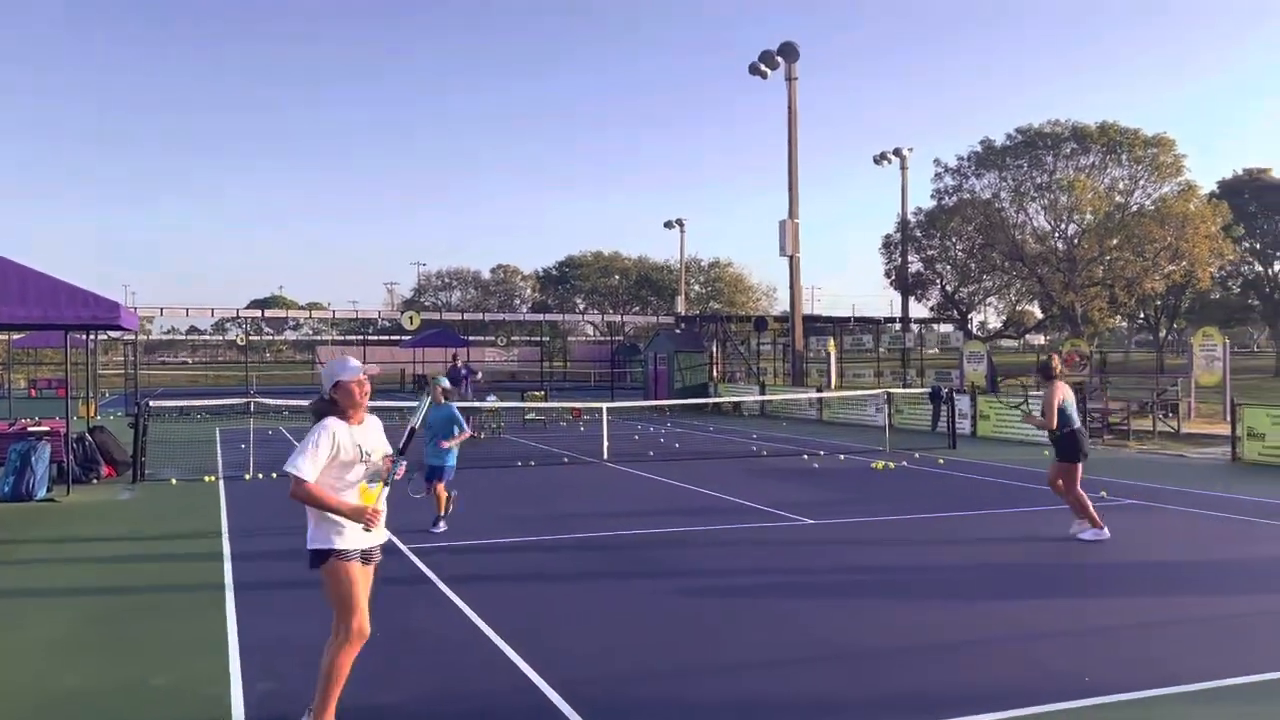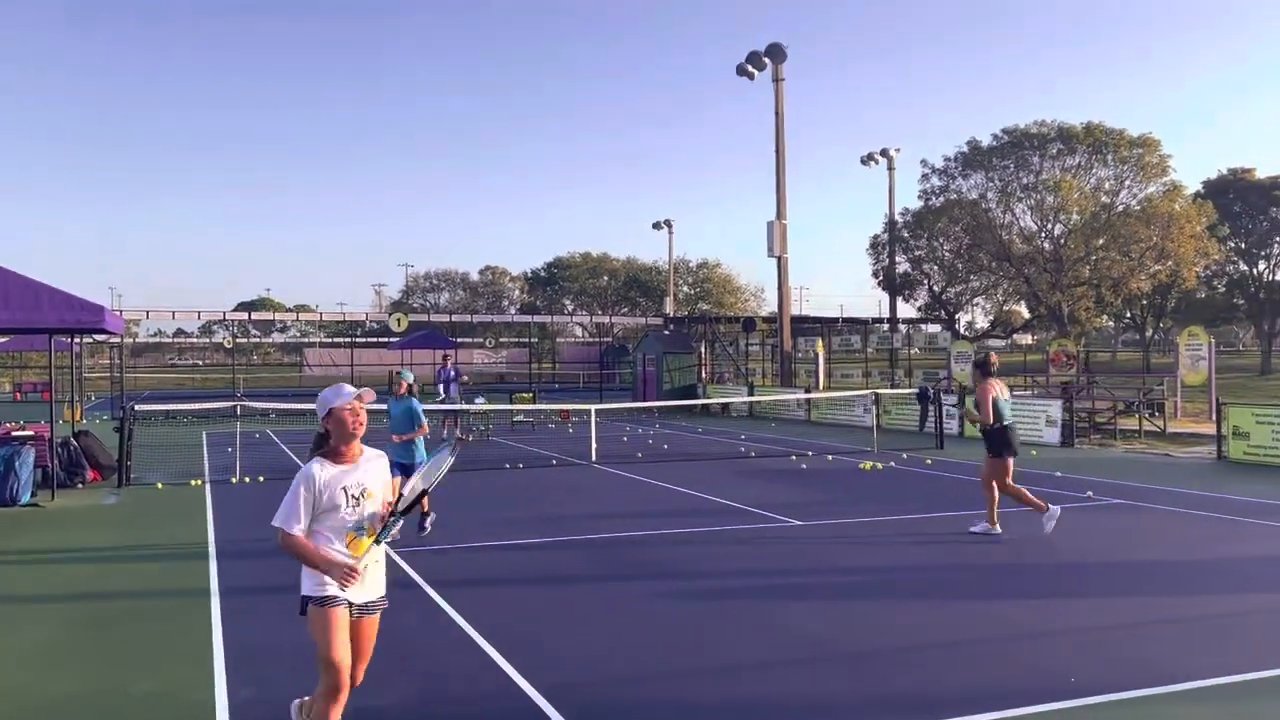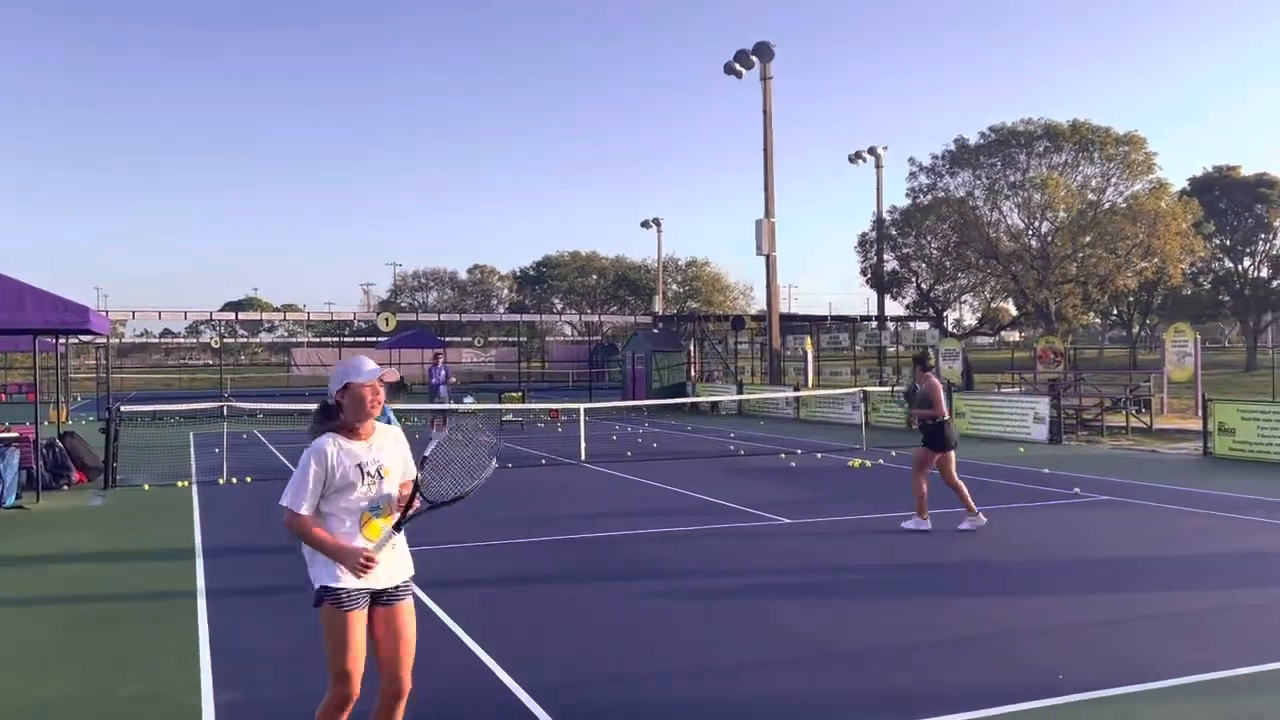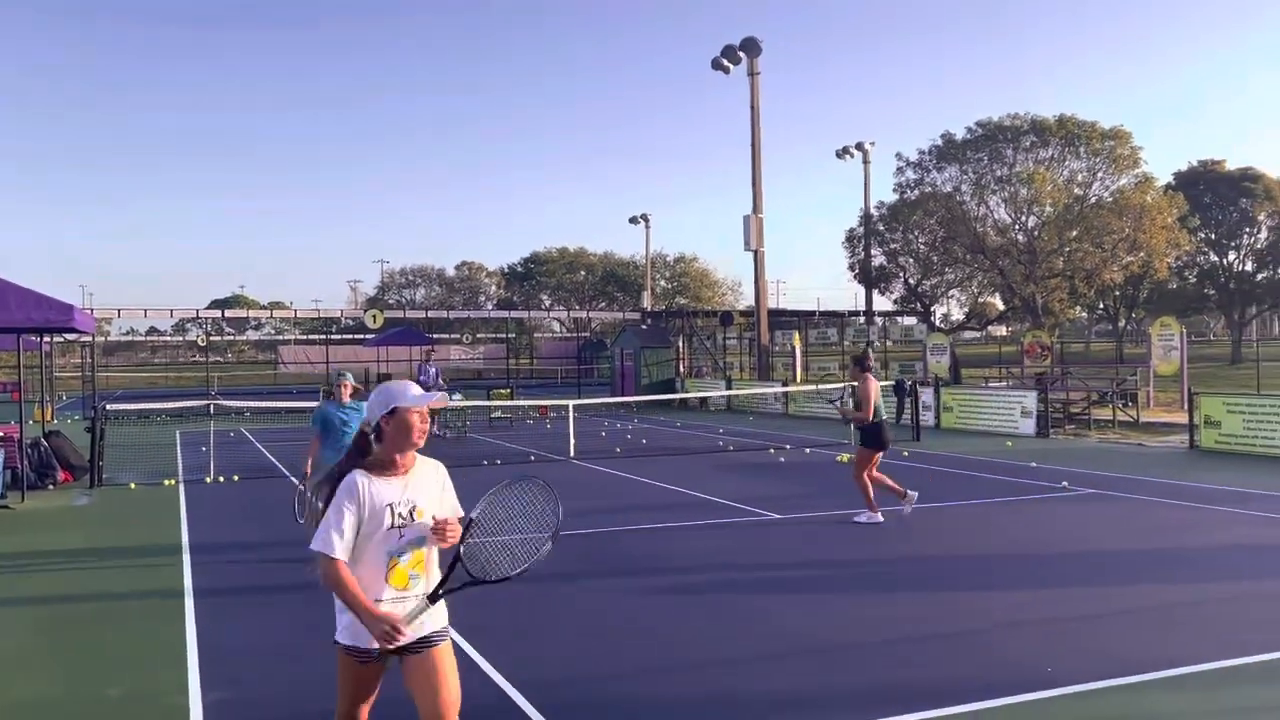
dt=0.2s
person 1, frame 1
left shoulder: (373, 424)
right shoulder: (327, 430)
right elbow: (299, 485)
left wrist: (391, 469)
right wrist: (351, 510)
left hip: (369, 538)
right hip: (336, 539)
left knee: (347, 628)
right knee: (355, 631)
person 1, frame 2
left shoulder: (379, 461)
right shoulder: (313, 474)
right elbow: (288, 539)
left wrist: (389, 520)
right wrist: (332, 567)
left hip: (372, 586)
right hip: (327, 587)
left knee: (350, 681)
right knee: (338, 681)
person 1, frame 3
left shoulder: (394, 437)
right shoulder: (324, 451)
right elbow: (296, 520)
left wrist: (407, 497)
right wrist: (343, 553)
left hip: (393, 573)
right hip: (340, 579)
left knee: (399, 686)
right knee: (346, 689)
person 1, frame 4
left shoulder: (436, 473)
right shoulder: (357, 485)
right elbow: (331, 565)
left wrist: (449, 535)
right wrist: (373, 617)
left hip: (426, 621)
right hip: (365, 628)
